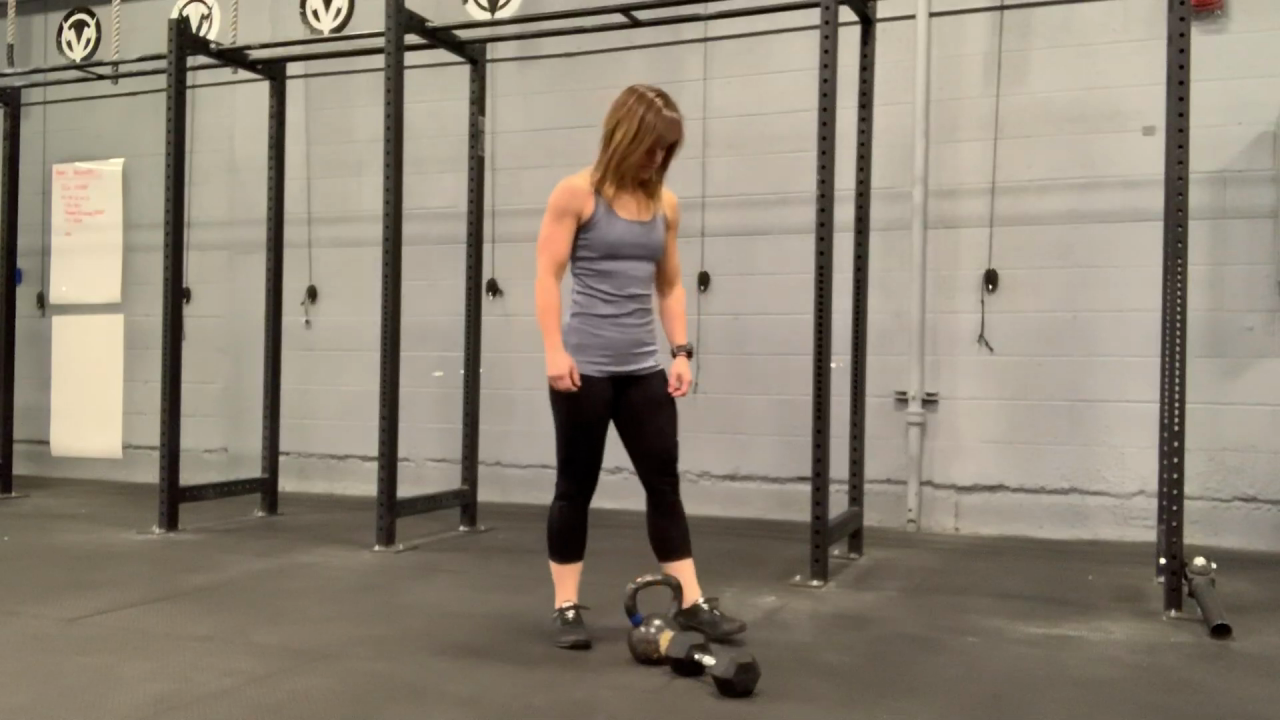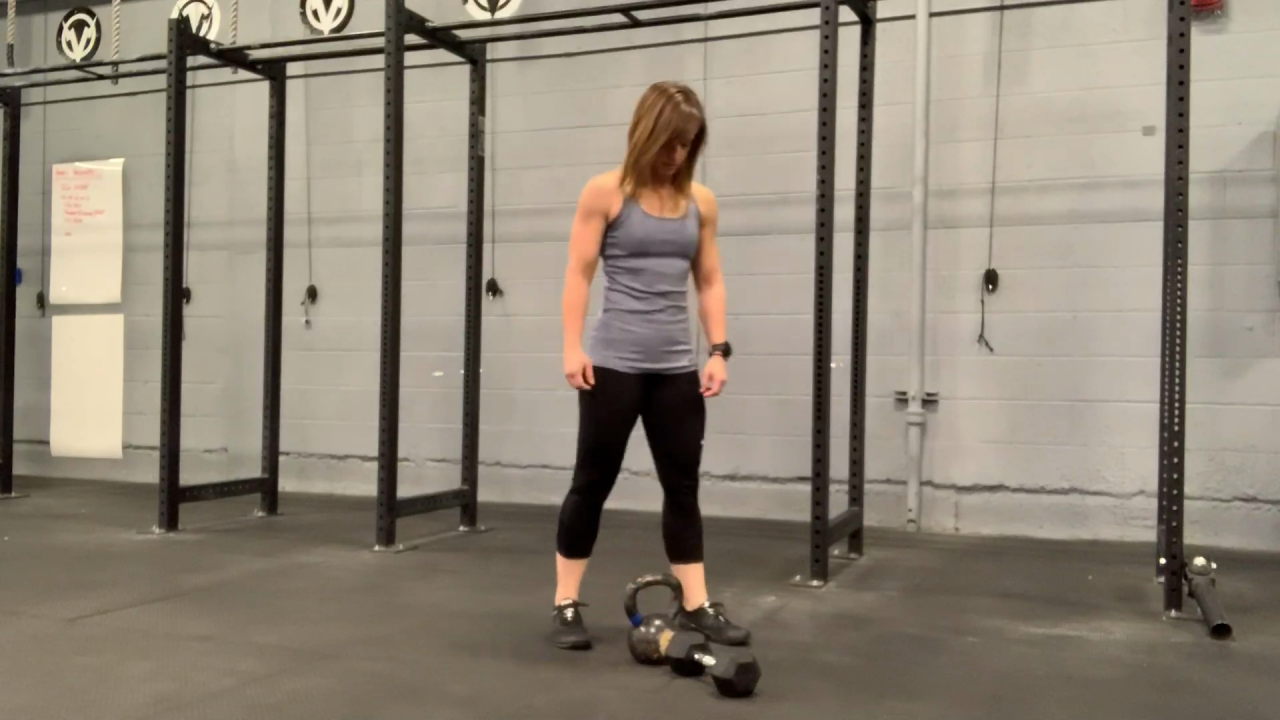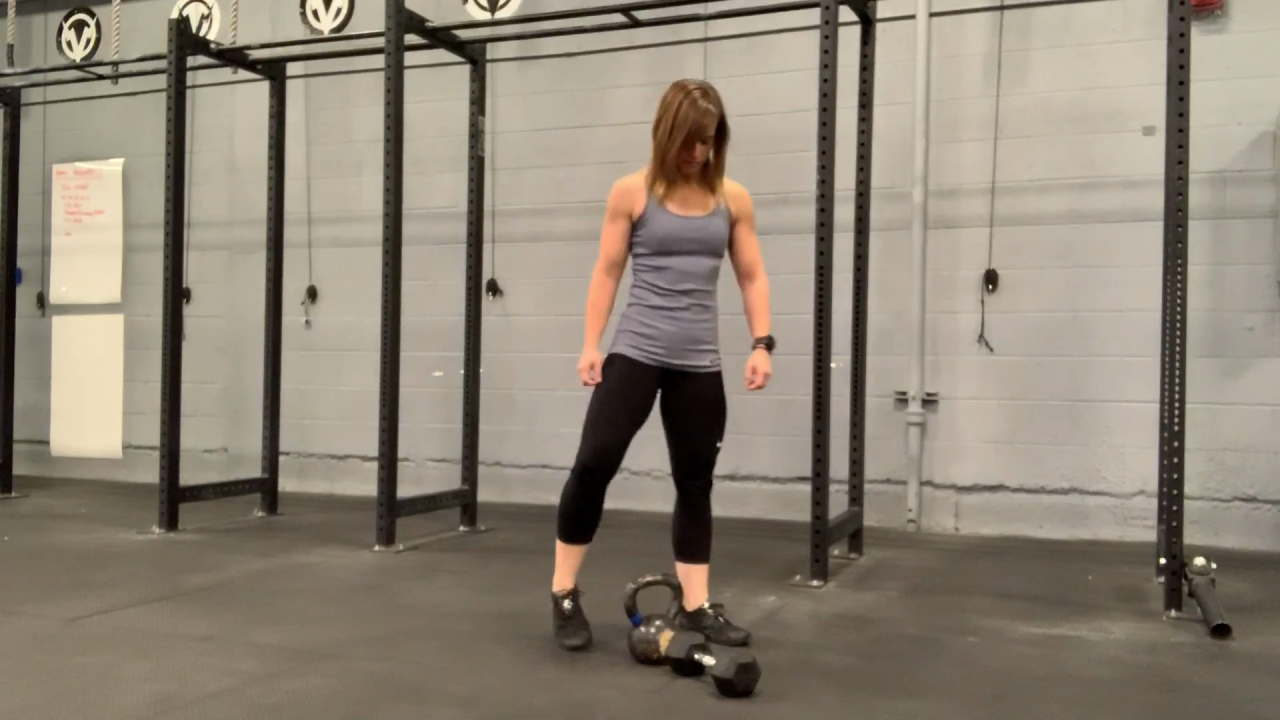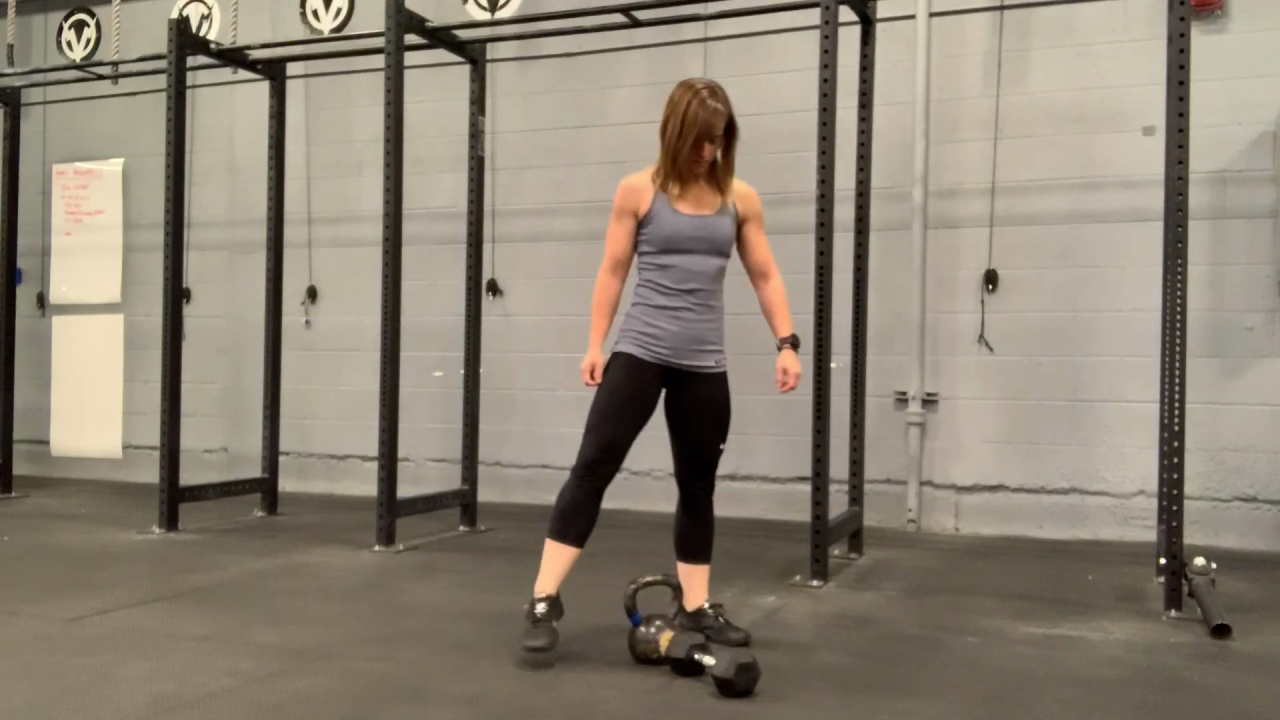
dt=0.2s
person 1, frame 1
left shoulder: (664, 204)
right shoulder: (576, 194)
right elbow: (547, 275)
left wrist: (681, 352)
right wrist: (554, 350)
left hip: (643, 367)
right hip: (586, 365)
left knee: (664, 482)
right knee: (576, 486)
left ankle: (692, 603)
right ankle: (566, 606)
person 1, frame 2
left shoulder: (700, 201)
right shoulder: (606, 192)
left elbow: (710, 281)
right elbow: (578, 273)
left wrist: (718, 350)
right wrist: (572, 346)
left hip: (677, 366)
right hip: (614, 362)
left knee: (683, 485)
right knee: (593, 480)
left ankle: (697, 605)
right ankle: (566, 604)
person 1, frame 3
left shoulder: (733, 198)
right shoulder: (632, 192)
left elbow: (752, 277)
right elbow: (607, 272)
left wrist: (761, 344)
right wrist: (590, 343)
left hip: (699, 363)
right hip: (636, 351)
left knee: (696, 484)
right knee: (594, 463)
left ankle: (697, 605)
right ankle: (564, 592)
person 1, frame 4
left shoulder: (741, 198)
right shoulder: (638, 191)
left elbow: (765, 276)
right elbow: (612, 271)
left wrist: (786, 343)
right wrist: (594, 345)
left hip: (705, 363)
right hip: (640, 350)
left knee: (698, 485)
right knee: (594, 464)
left ankle: (696, 606)
right ankle: (544, 599)
